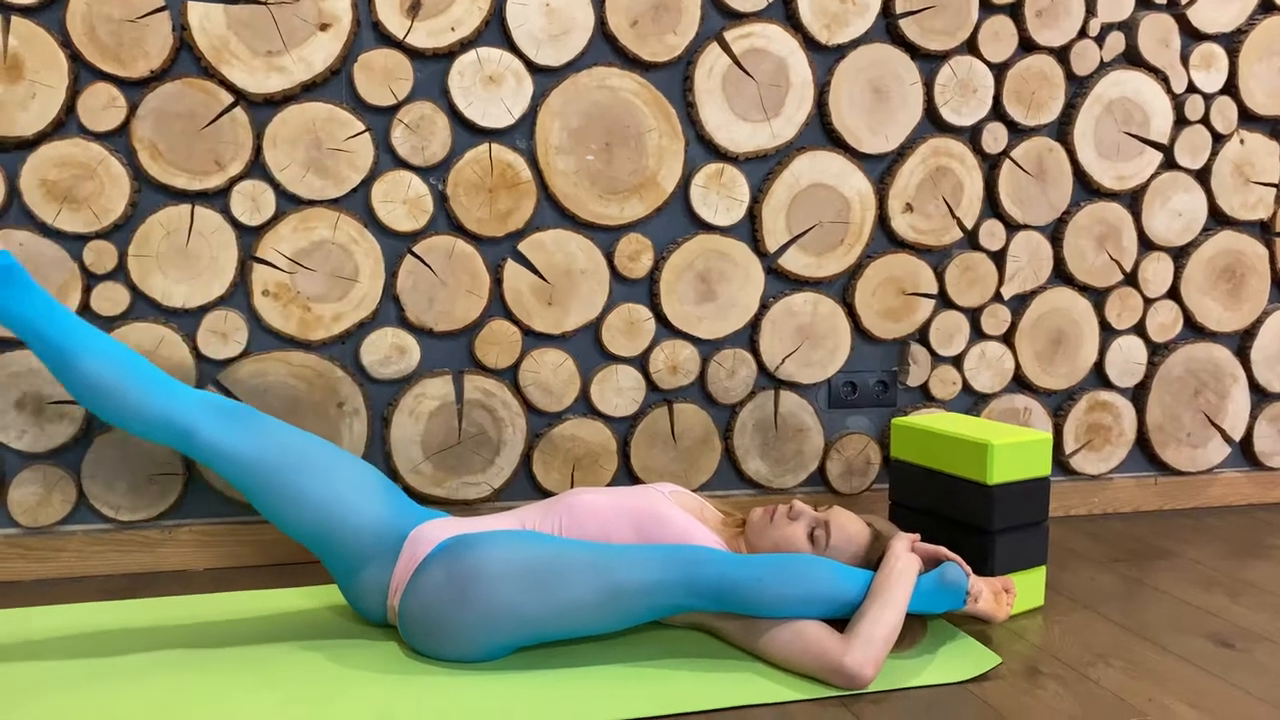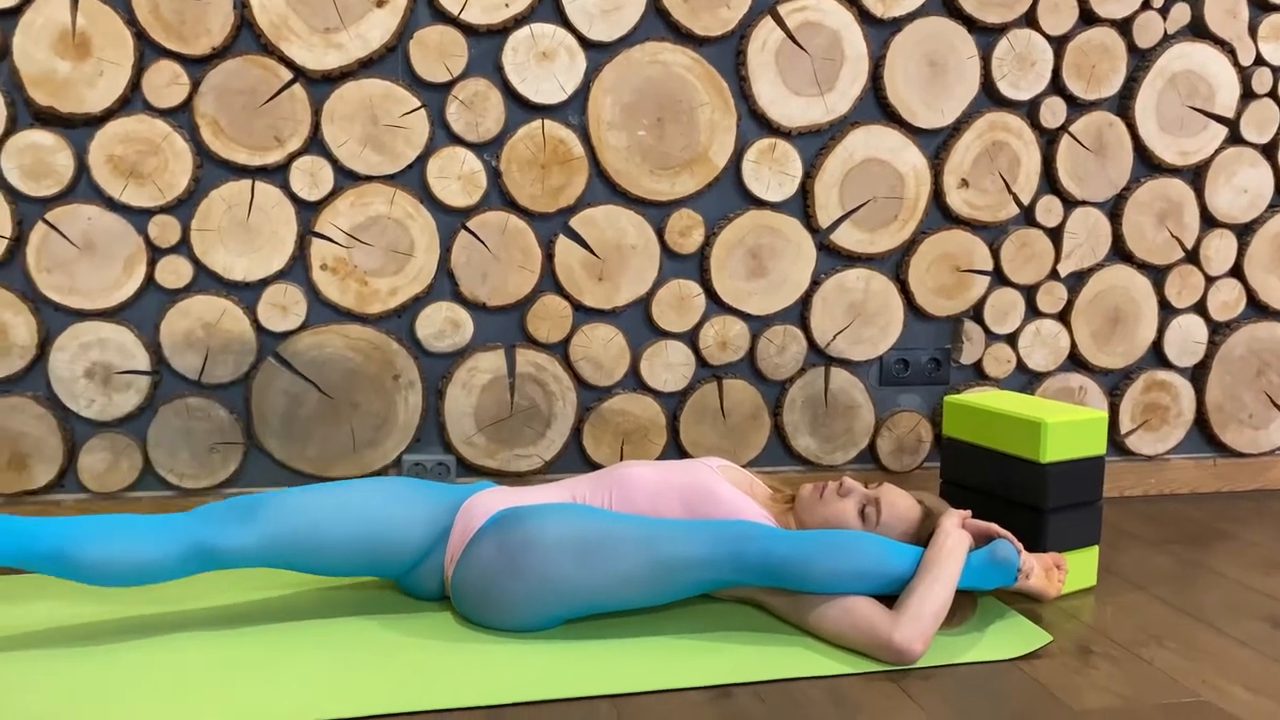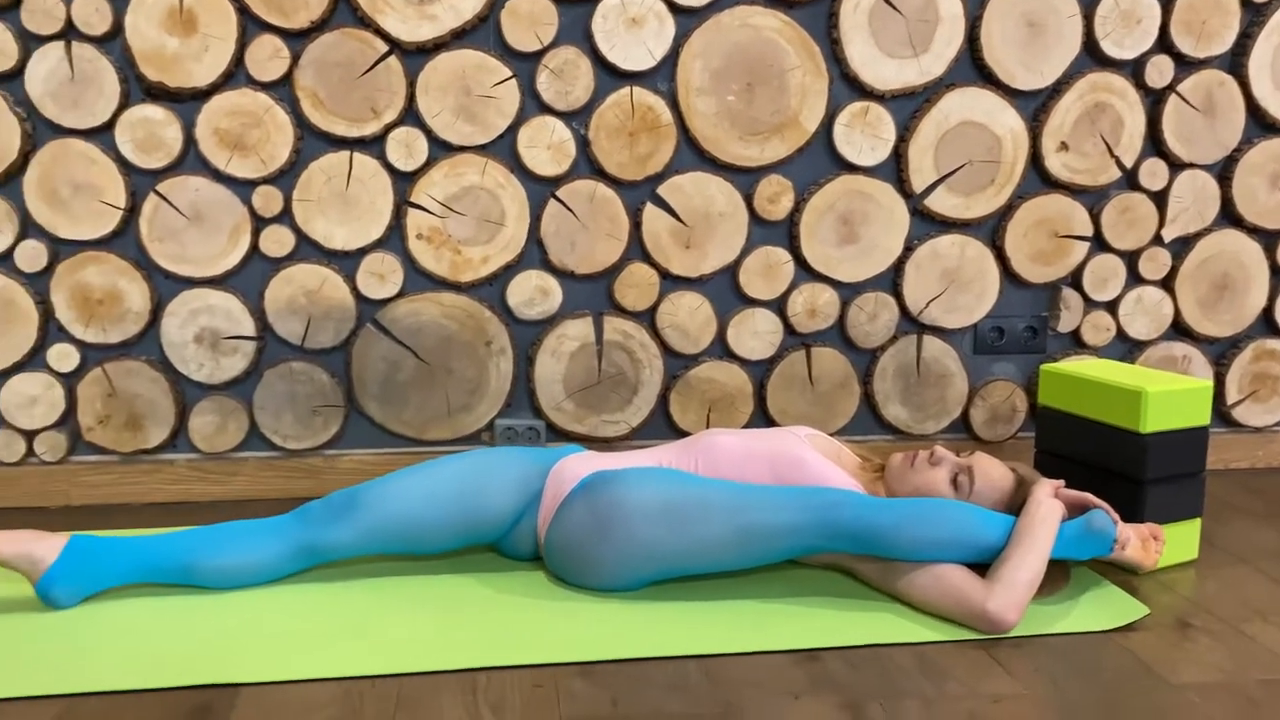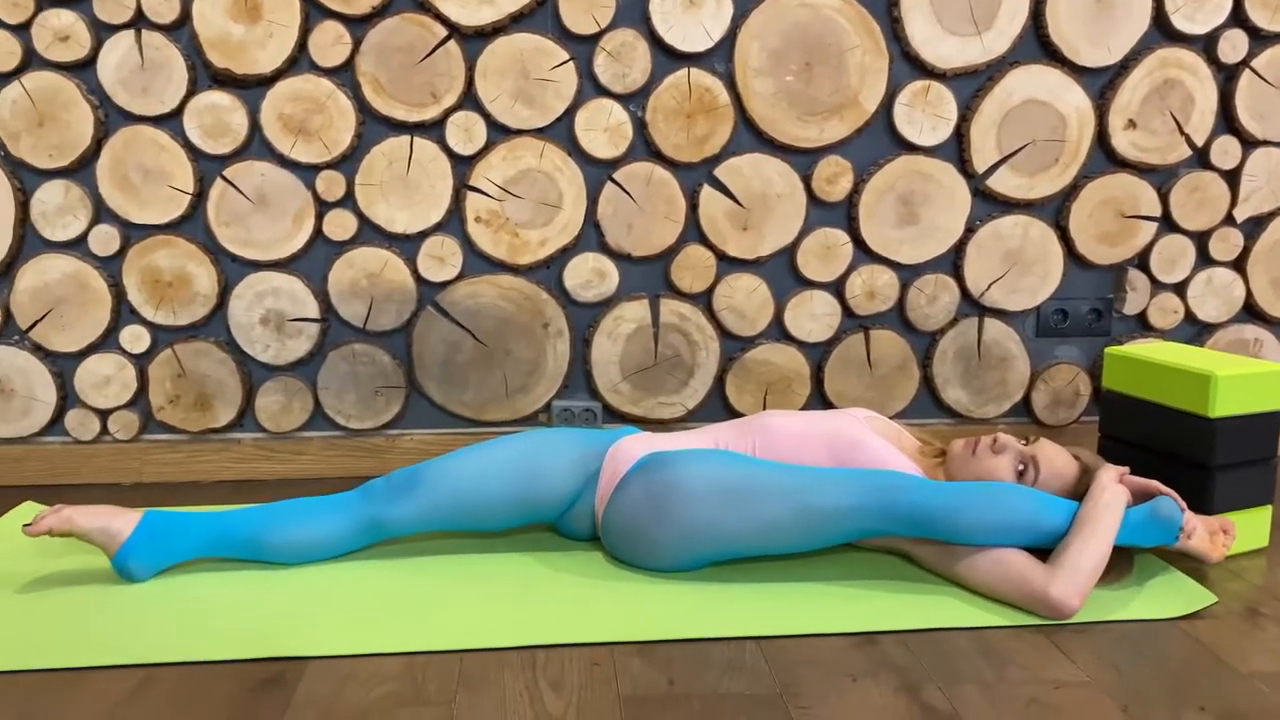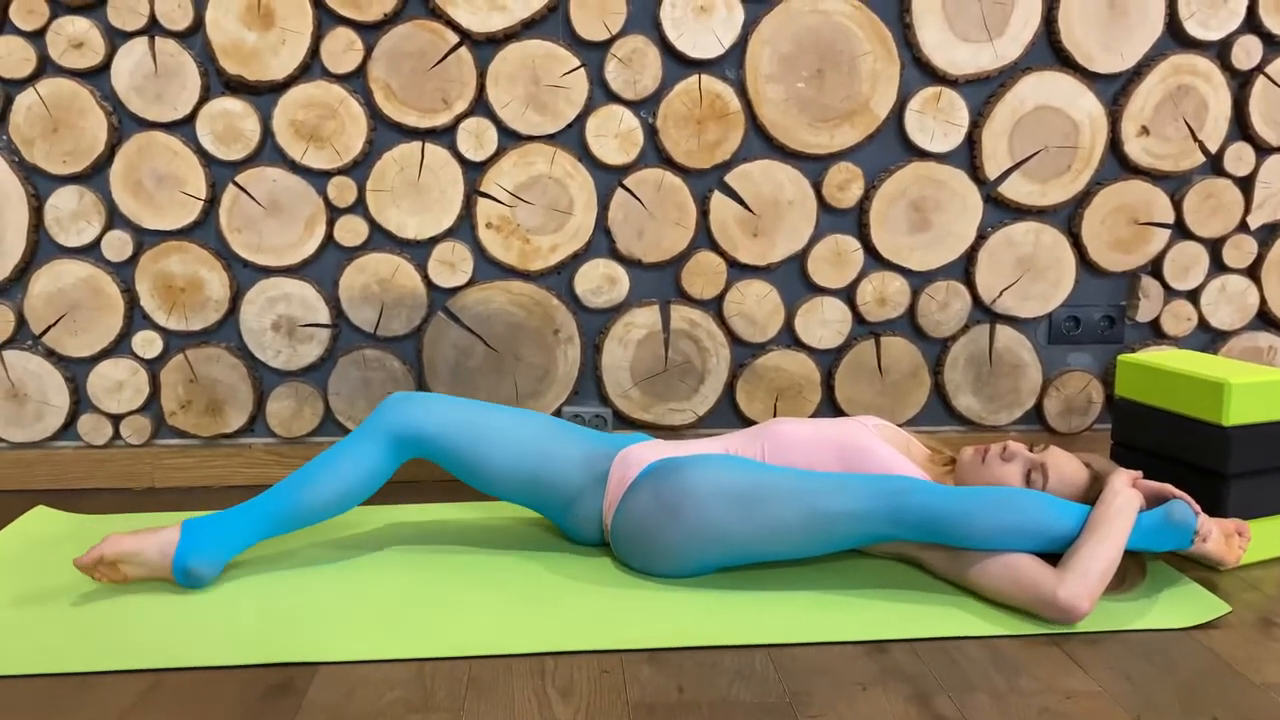
dt=0.7s
person 1, frame 1
left shoulder: (739, 580)
right shoulder: (695, 510)
left elbow: (857, 661)
left wrist: (904, 567)
left hip: (454, 600)
right hip: (419, 543)
person 1, frame 2
left shoulder: (786, 563)
right shoulder: (743, 485)
left elbow: (901, 639)
left wrist: (956, 551)
left hip: (512, 571)
right hip: (464, 515)
right knee: (220, 525)
person 1, frame 3
left shoulder: (878, 530)
right shoulder: (837, 456)
left elbow: (997, 606)
left wrist: (1045, 517)
left hip: (601, 532)
right hip: (556, 479)
right knee: (325, 526)
person 1, frame 4
left shoulder: (936, 513)
right shoulder: (897, 437)
left elbow: (1060, 591)
left wrist: (1111, 505)
left hip: (659, 511)
right hip: (613, 460)
right knee: (385, 503)
right ankle: (156, 535)
person 1, frame 5
left shoulder: (944, 515)
right shoulder: (911, 451)
left elbow: (1066, 595)
left wrist: (1126, 511)
left hip: (668, 512)
right hip: (625, 468)
right knee: (404, 415)
right ankle: (205, 543)
